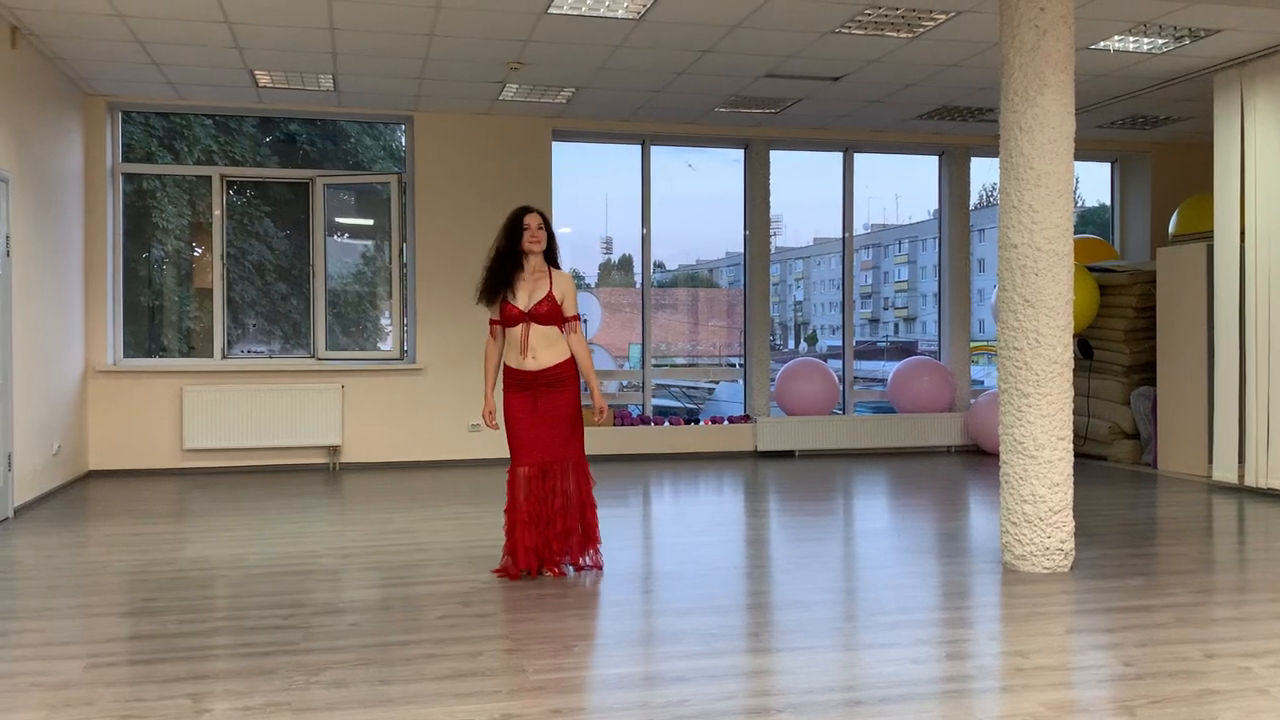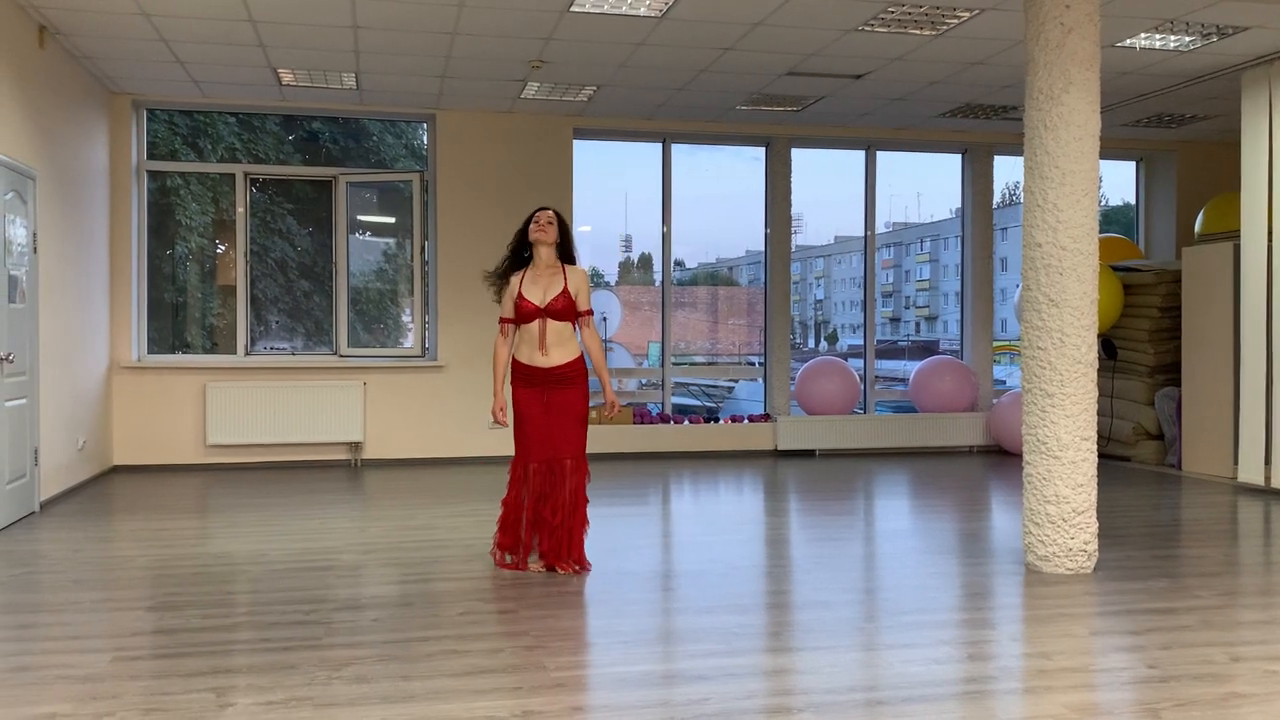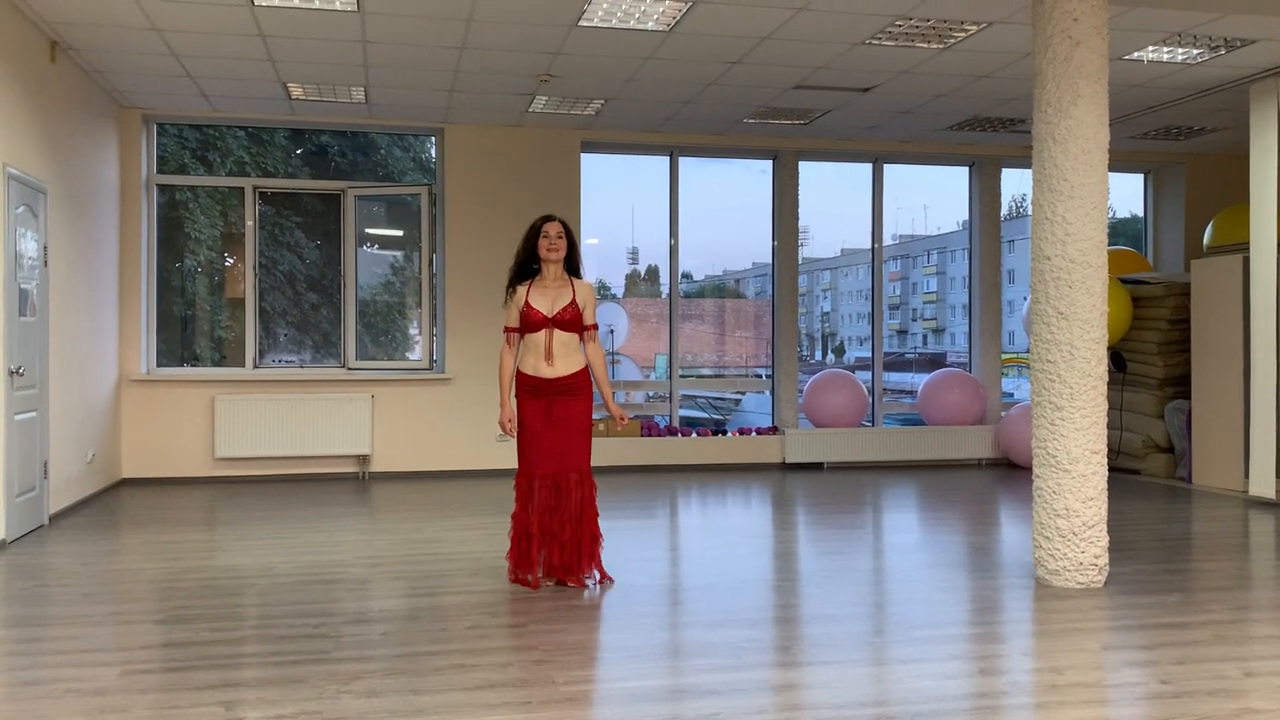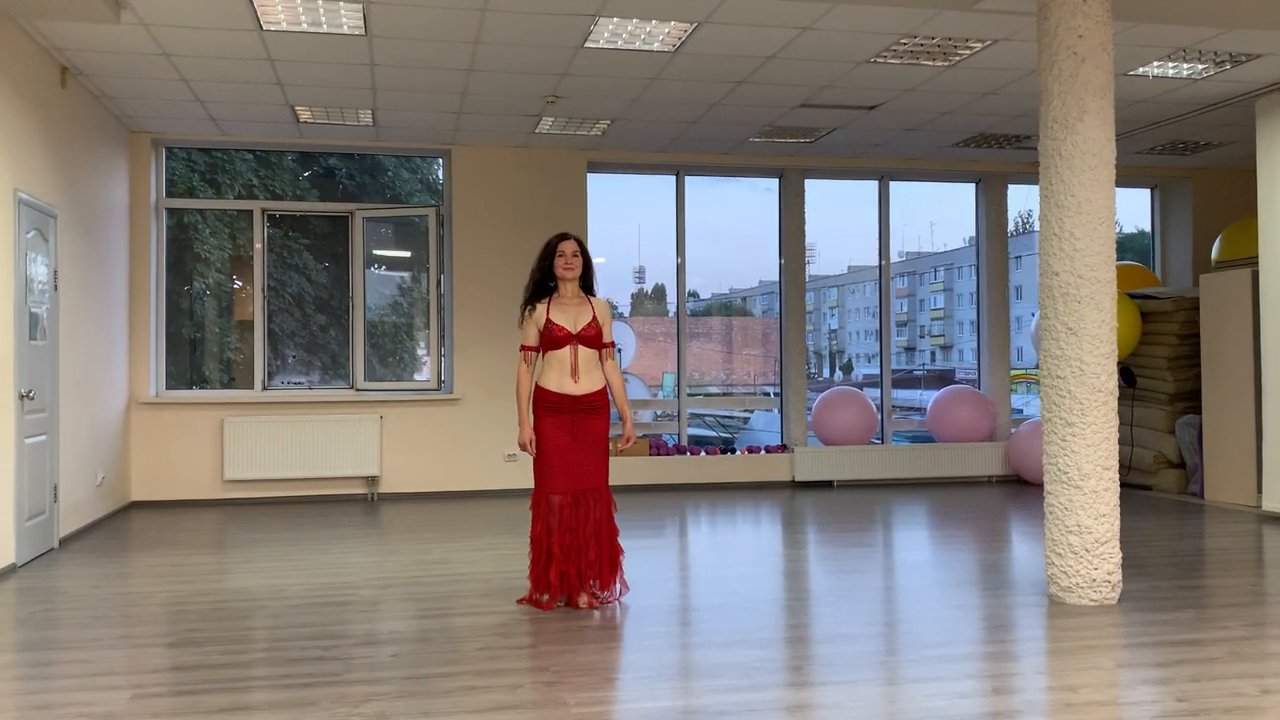
dt=1s
person 1, frame 1
left shoulder: (562, 281)
right shoulder: (502, 283)
left elbow: (576, 337)
right elbow: (495, 341)
left wrist: (595, 389)
right wrist: (488, 395)
left hip: (560, 383)
right hip: (517, 387)
left knee: (560, 465)
right knee: (525, 468)
left ankle: (555, 552)
right ankle: (523, 554)
person 1, frame 2
left shoulder: (576, 277)
right shoulder: (514, 280)
left elbow: (588, 332)
right elbow: (504, 338)
left wrist: (607, 385)
right wrist: (498, 393)
left hip: (569, 380)
right hip: (527, 382)
left knee: (567, 462)
right knee: (532, 463)
left ankle: (564, 552)
right ankle: (535, 550)
person 1, frame 3
left shoulder: (583, 291)
right shoulder: (520, 292)
left elbow: (592, 347)
right elbow: (509, 349)
left wrist: (610, 400)
right wrist: (505, 403)
left hip: (573, 392)
right hip: (531, 394)
left knee: (573, 475)
right knee: (537, 476)
left ankle: (571, 565)
right ankle: (539, 563)
person 1, frame 4
left shoulder: (600, 308)
right shoulder: (538, 311)
left elbow: (610, 364)
right elbow: (525, 367)
left wrist: (627, 417)
right wrist: (524, 422)
left hip: (594, 410)
right hip: (552, 410)
left knee: (591, 493)
right knee: (553, 493)
left ankle: (586, 584)
right ankle: (552, 584)
